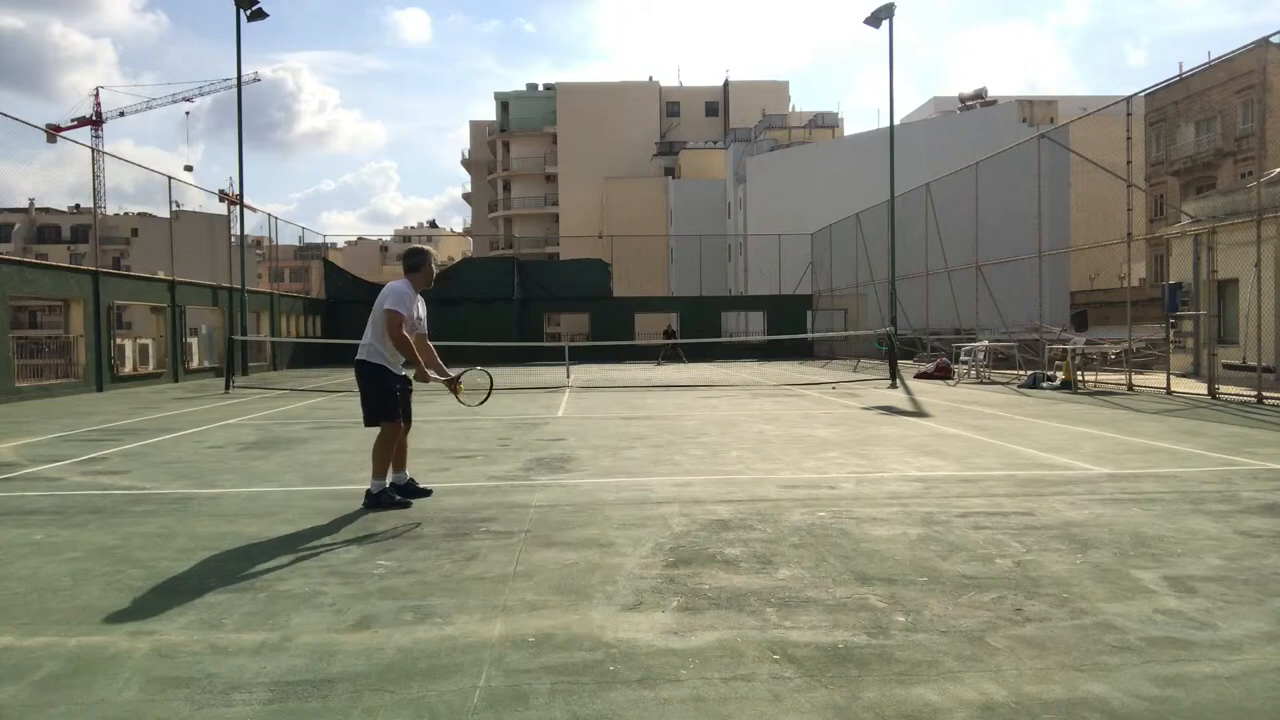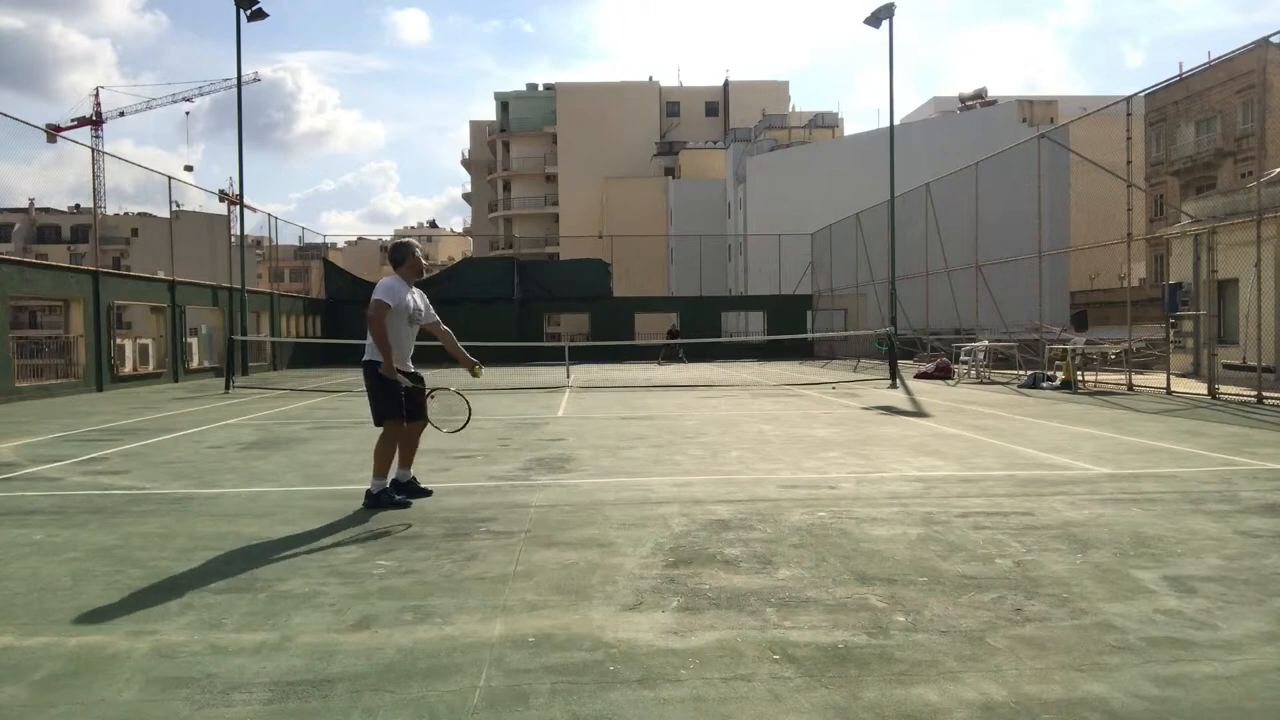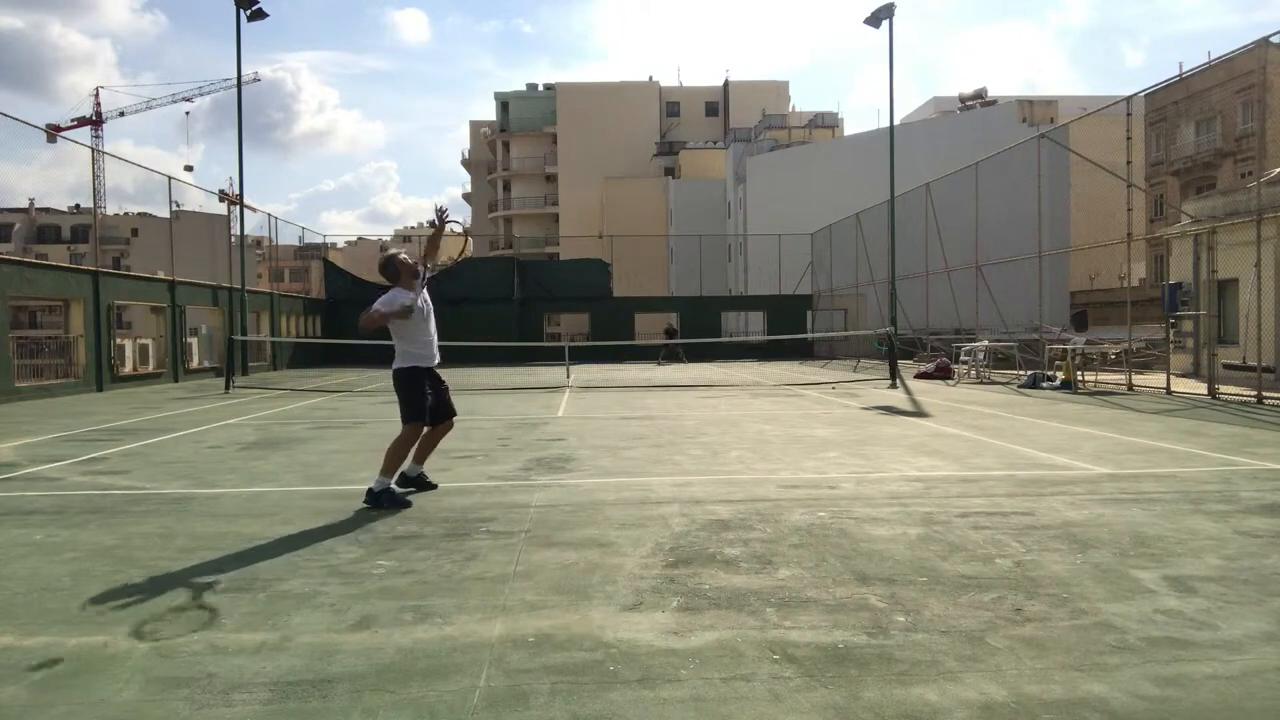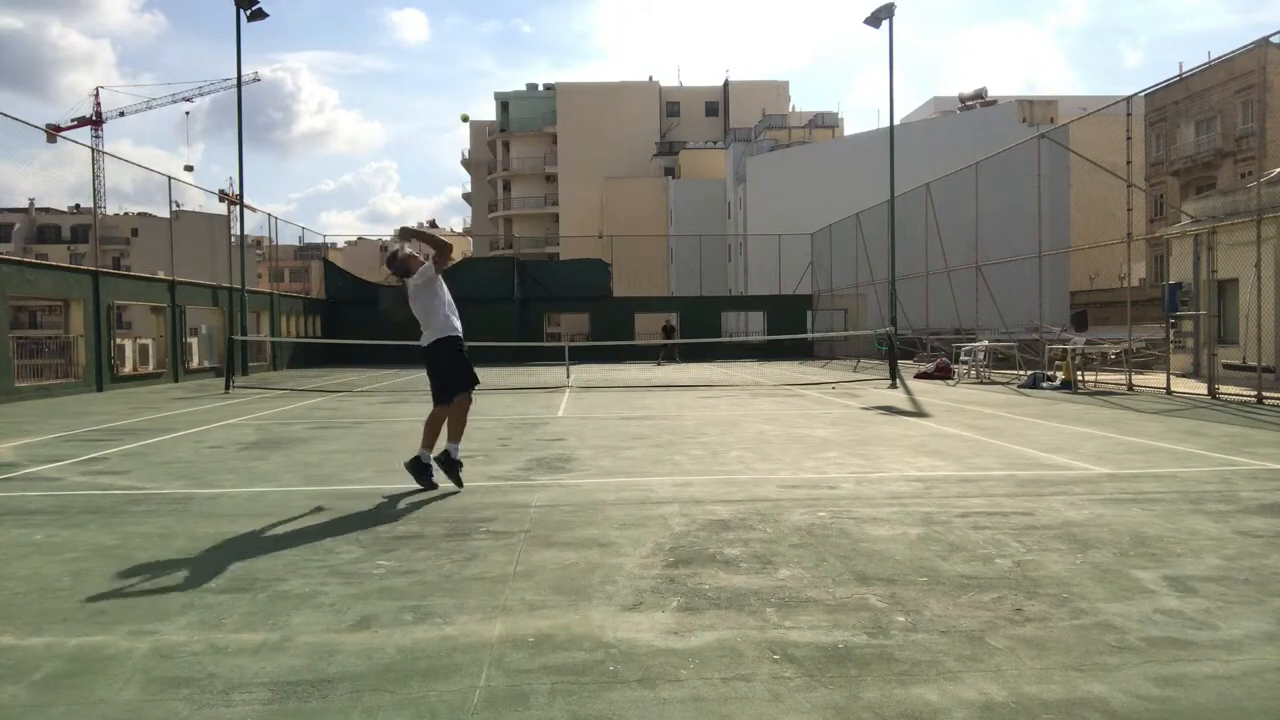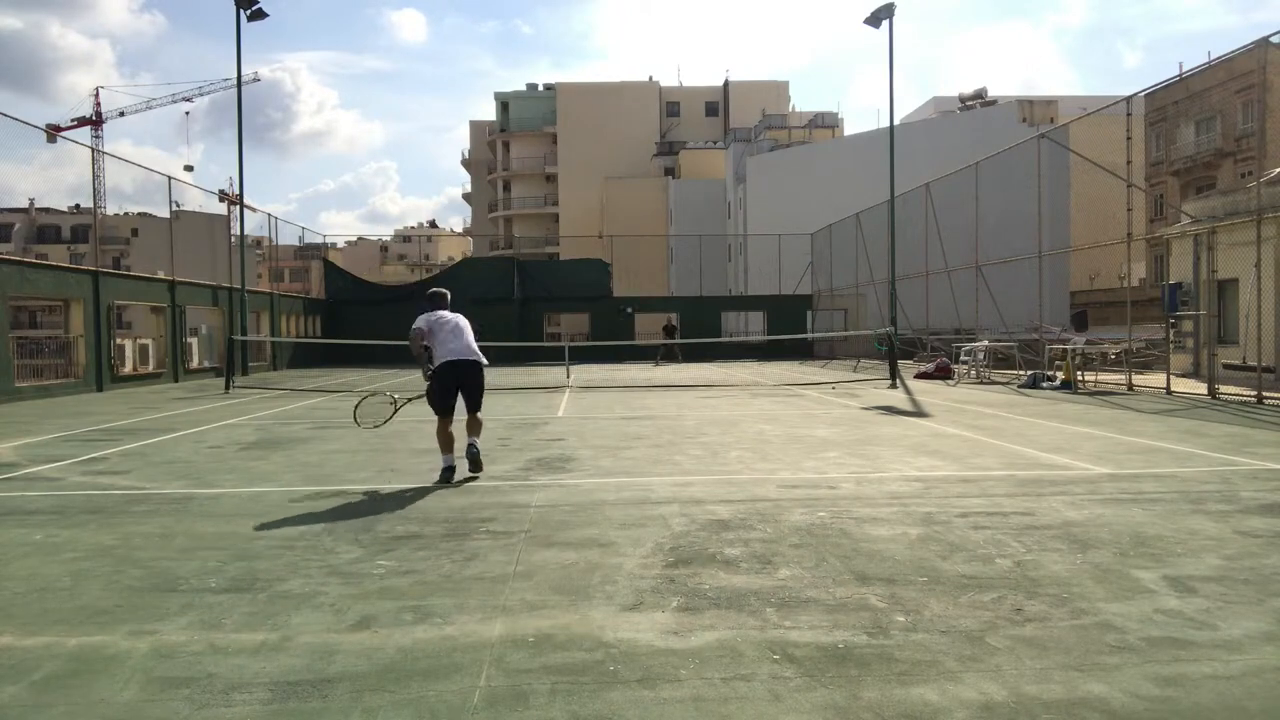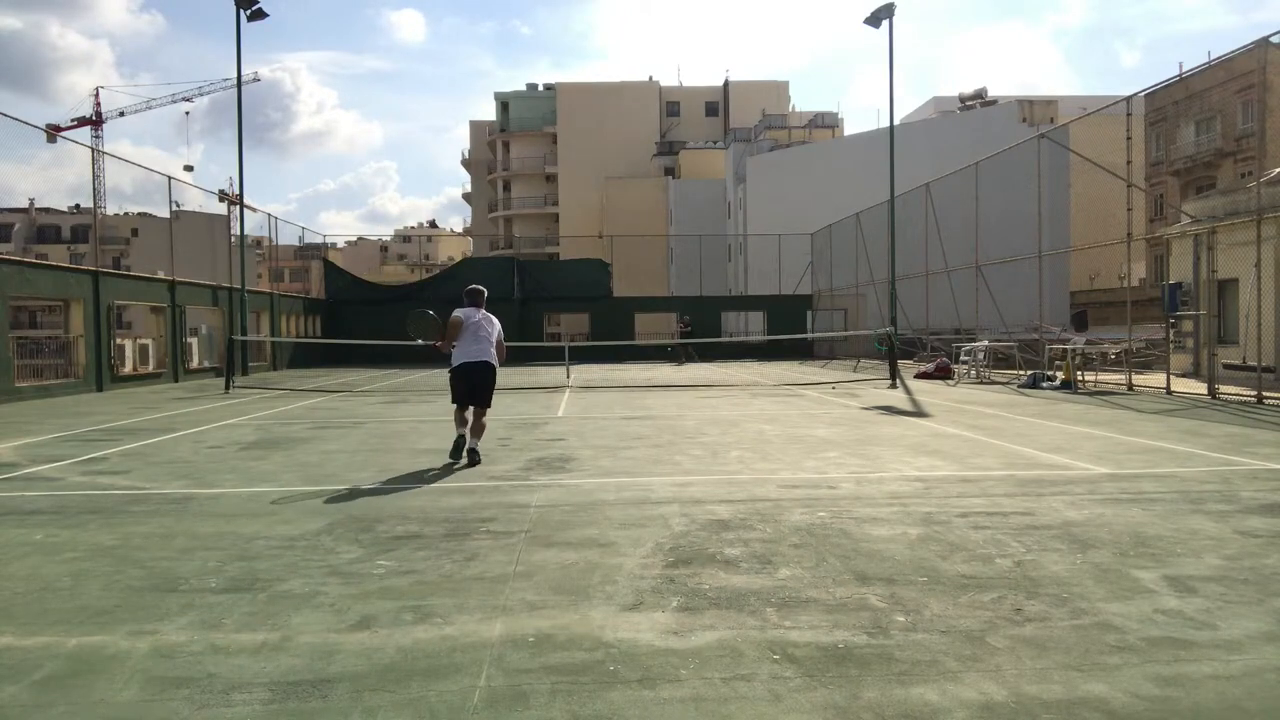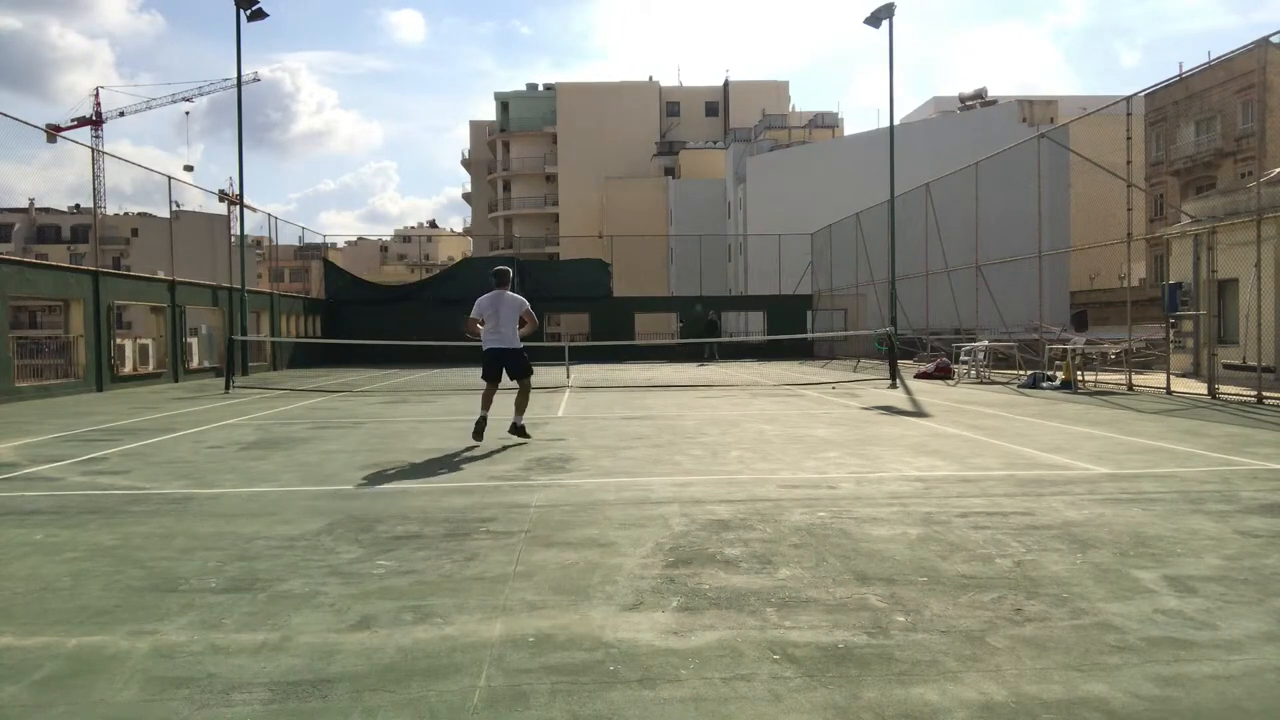
dt=0.4s
person 1, frame 1
left shoulder: (419, 301)
right shoulder: (399, 291)
left elbow: (422, 344)
right elbow: (396, 333)
left wrist: (445, 374)
right wrist: (420, 367)
left hip: (393, 369)
right hip: (374, 365)
left knee: (403, 426)
right knee: (391, 426)
left ankle: (401, 481)
right ankle: (377, 491)
person 1, frame 2
left shoulder: (419, 297)
right shoulder: (390, 286)
left elbow: (440, 330)
right elbow: (374, 318)
left wrist: (464, 357)
right wrist: (386, 359)
left hip: (404, 369)
right hip: (382, 368)
left knee: (417, 422)
right knee: (395, 426)
left ankle: (402, 480)
right ankle: (377, 490)
person 1, frame 3
left shoulder: (418, 284)
right shoulder: (395, 299)
left elbow: (430, 254)
right elbow: (364, 324)
left wrist: (439, 228)
right wrist: (395, 314)
left hip: (428, 370)
right hip: (410, 371)
left knee: (444, 423)
right knee: (414, 429)
left ankle: (412, 473)
right ankle: (380, 488)
person 1, frame 4
left shoulder: (417, 280)
right shoulder: (424, 275)
right elbow: (443, 249)
right wrist: (416, 234)
left hip: (431, 347)
right hip: (447, 343)
left knee: (443, 407)
right knee: (461, 398)
left ankle: (423, 460)
right ankle: (451, 455)
person 1, frame 5
left shoulder: (426, 319)
right shoulder: (460, 318)
left elbow: (415, 339)
left wrist: (421, 354)
left hip: (446, 365)
right hip: (473, 363)
left knee: (444, 420)
right knee: (473, 415)
left ankle: (448, 465)
right ankle: (473, 446)
person 1, frame 6
left shoulder: (461, 313)
right shoulder: (494, 320)
left elbow: (454, 323)
right elbow: (502, 355)
left wrist: (447, 345)
left hip: (461, 364)
right hip: (486, 365)
left knee: (461, 409)
right knee: (480, 414)
left ankle: (461, 436)
right ankle: (473, 447)
person 1, frame 7
left shoulder: (482, 300)
right shoulder: (518, 300)
left elbow: (471, 326)
right elbow: (533, 324)
left hip: (490, 349)
right hip: (512, 348)
left knee: (491, 387)
right knee: (525, 385)
left ankle: (482, 418)
right ankle: (517, 424)
